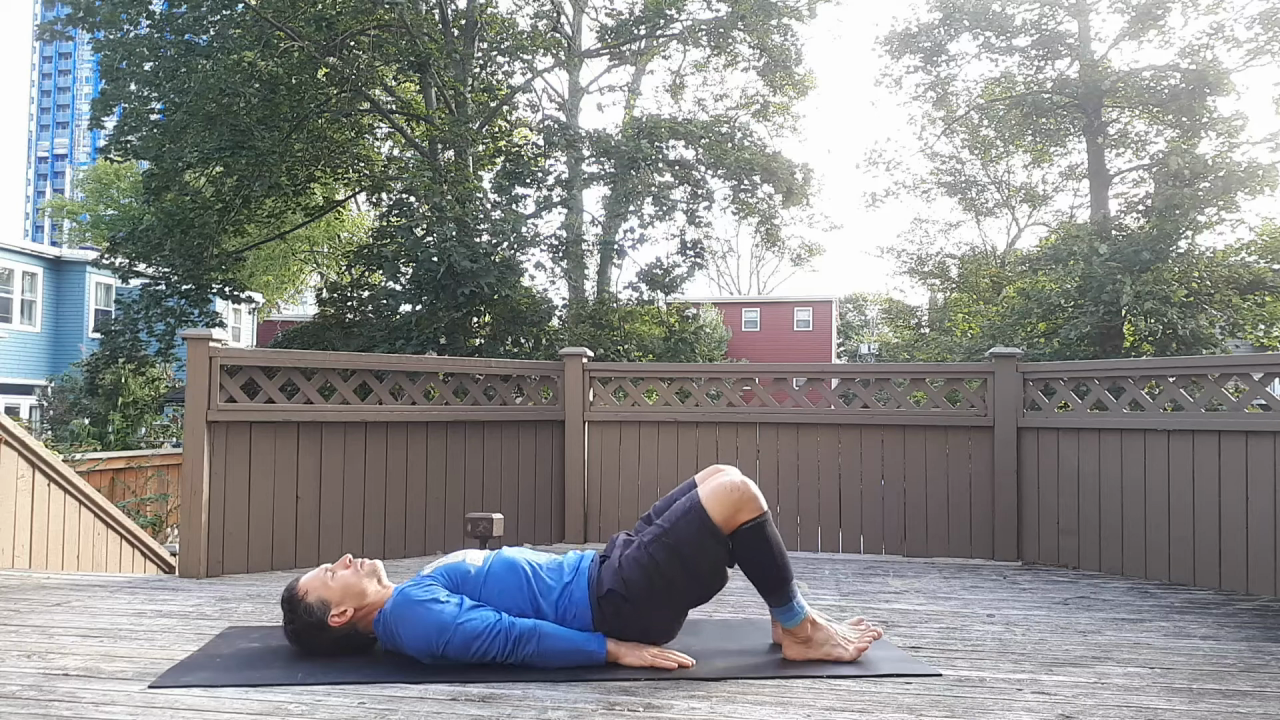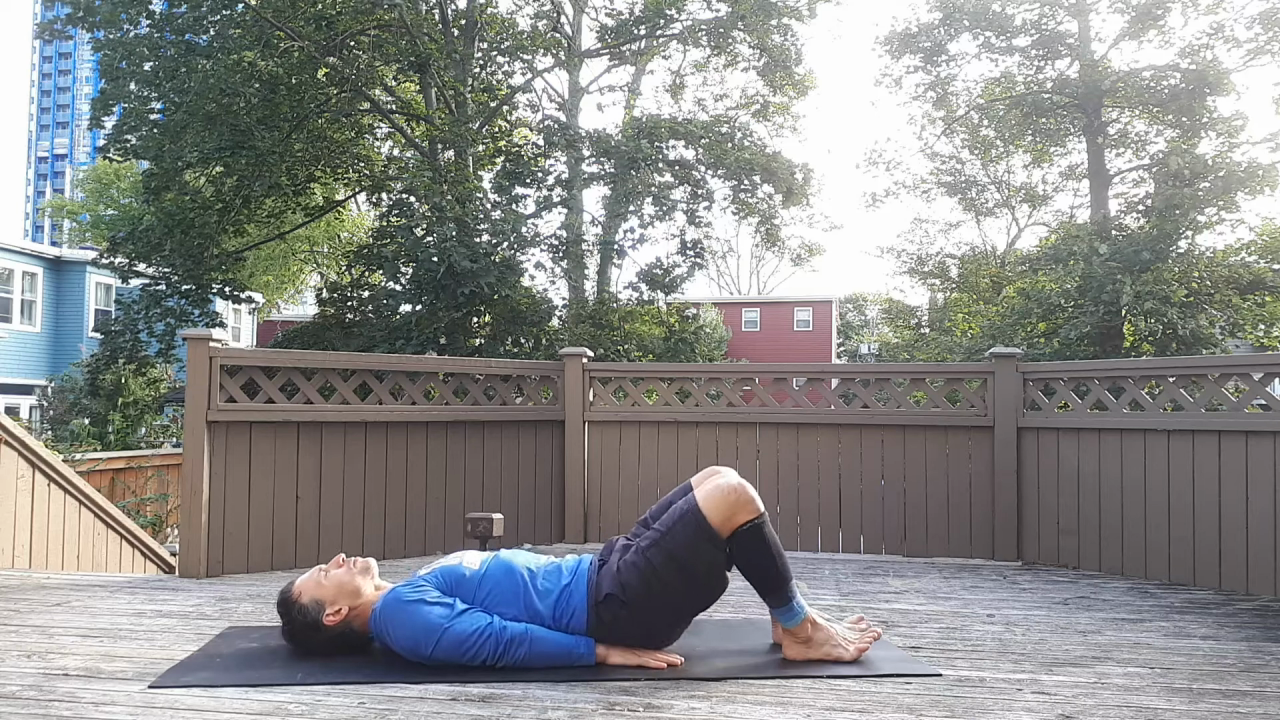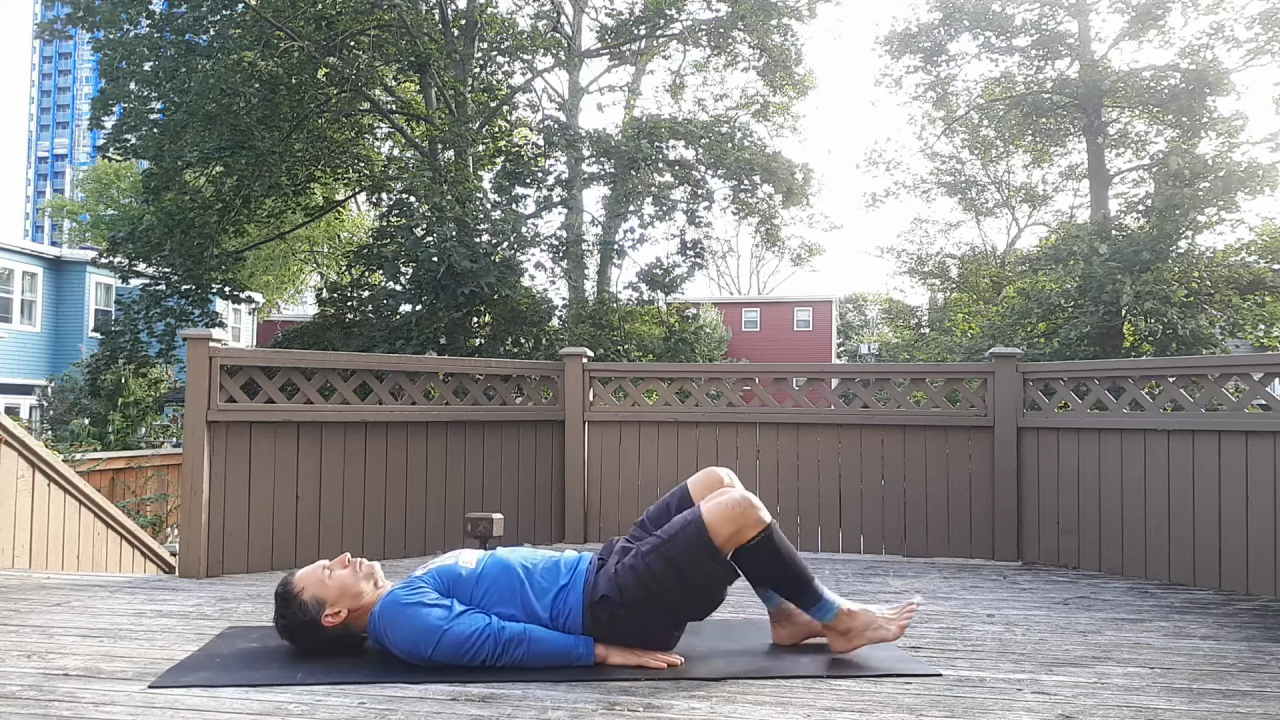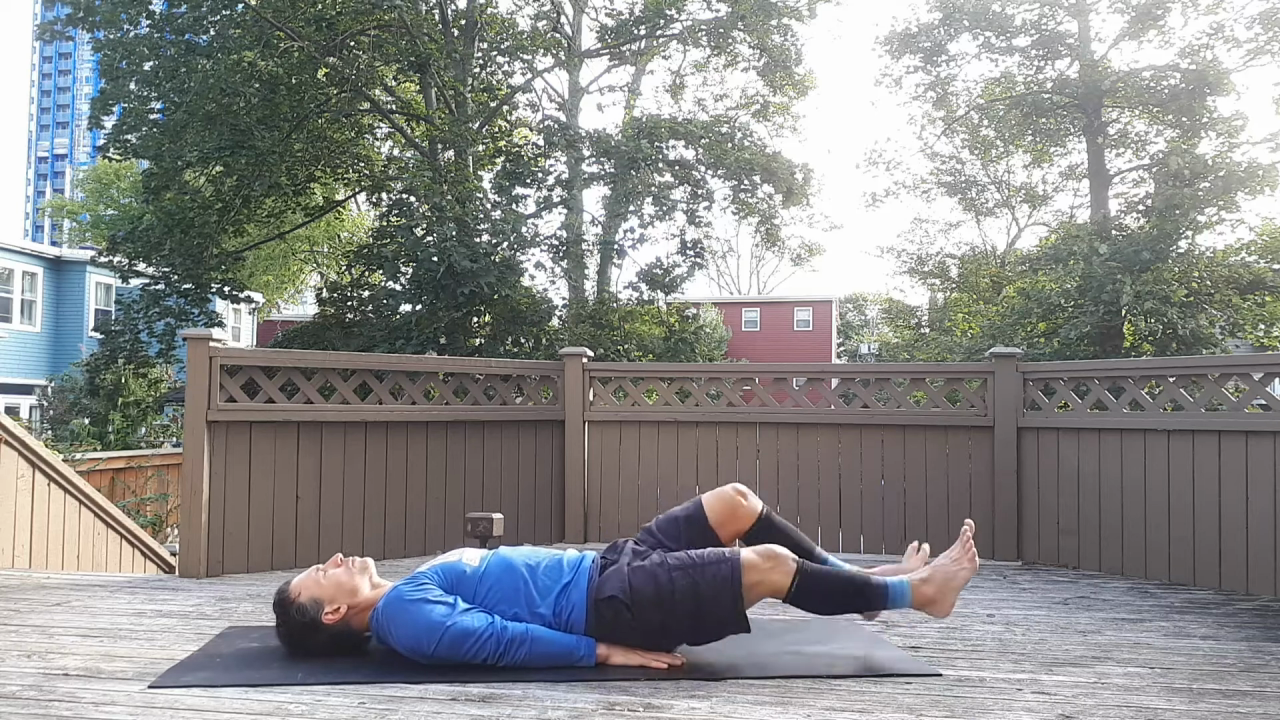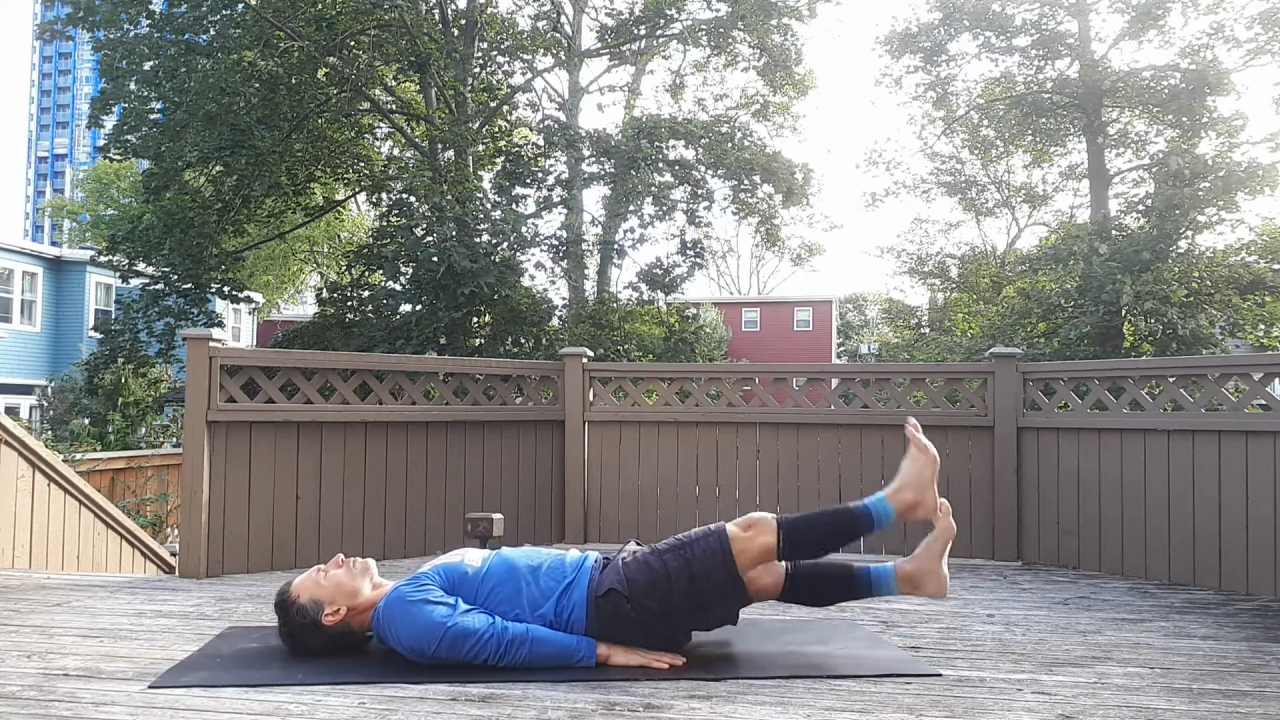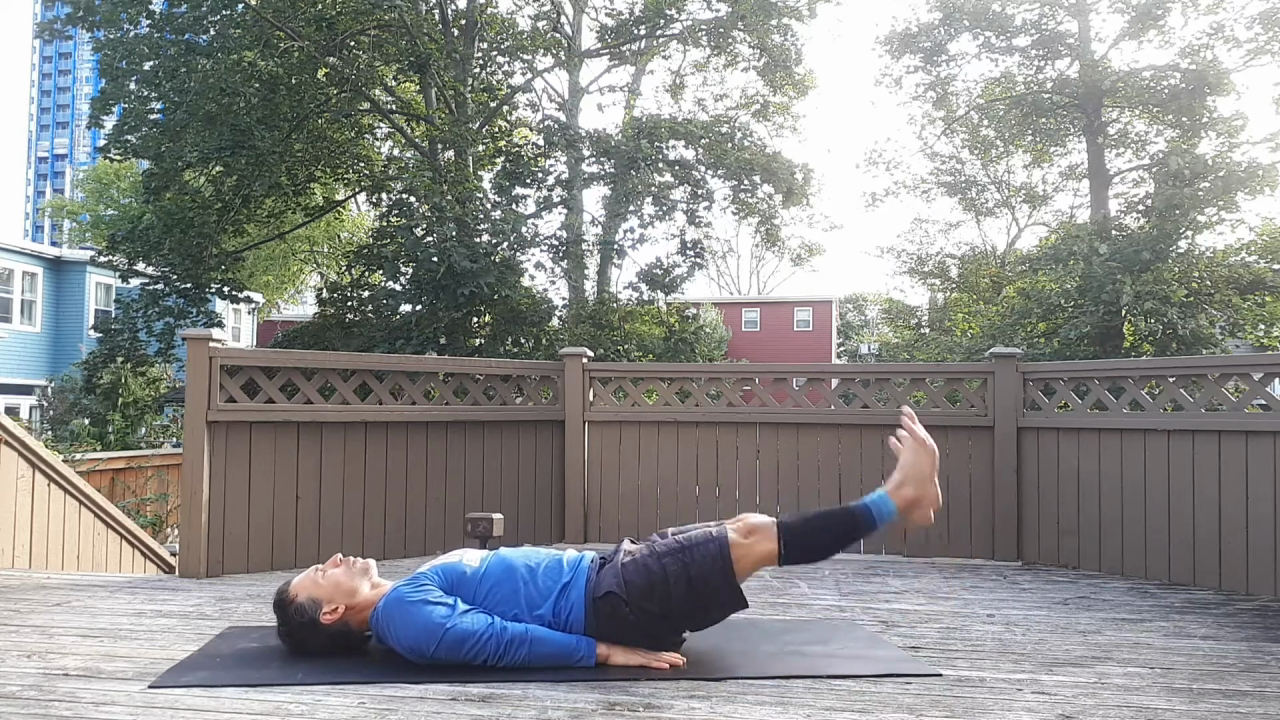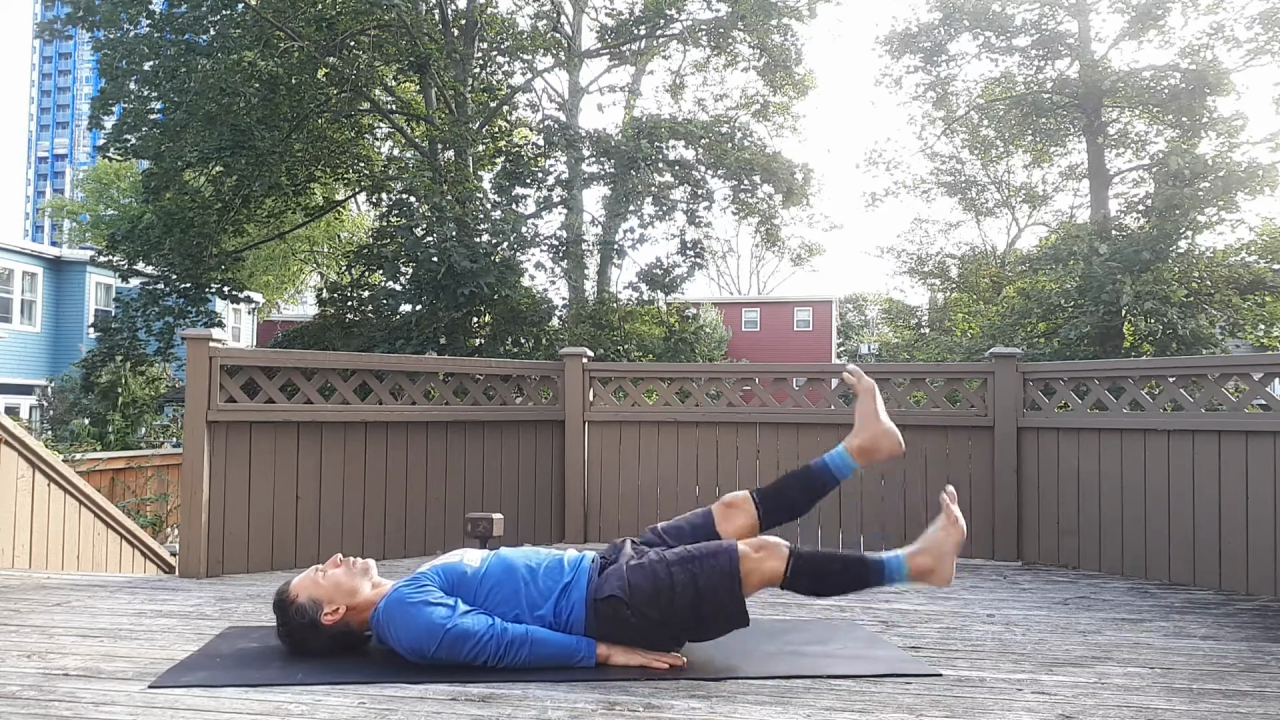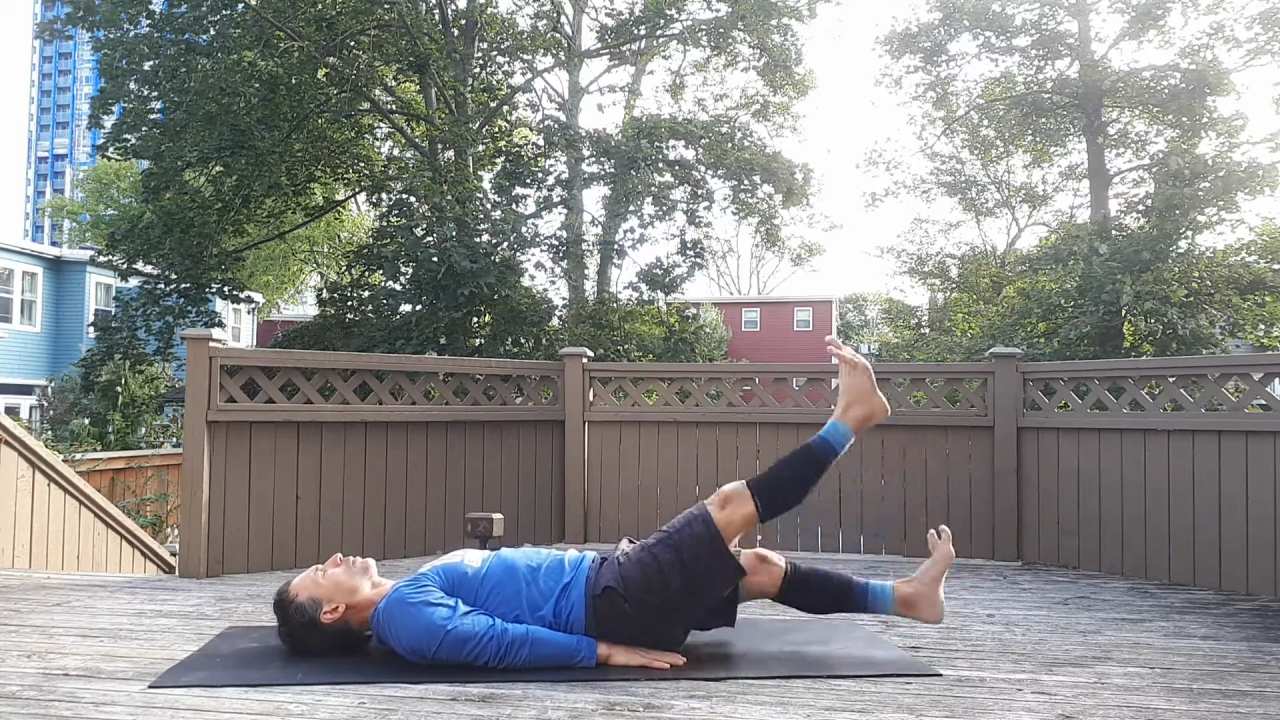
dt=0.3s
person 1, frame 1
left shoulder: (412, 596)
right shoulder: (410, 618)
right elbow: (512, 639)
right wrist: (616, 649)
left hip: (602, 574)
right hip: (615, 600)
left knee: (723, 477)
right knee: (738, 494)
left ankle: (790, 618)
right ankle: (802, 632)
person 1, frame 2
left shoulder: (407, 598)
right shoulder: (403, 618)
right elbow: (505, 642)
right wrist: (605, 650)
left hip: (600, 573)
right hip: (613, 606)
left knee: (718, 478)
right knee: (734, 496)
left ankle: (793, 617)
right ankle: (801, 631)
person 1, frame 3
left shoulder: (403, 594)
right shoulder: (401, 621)
right elbow: (499, 641)
right wrist: (604, 649)
left hip: (598, 571)
right hip: (607, 604)
left knee: (717, 481)
right knee: (738, 510)
left ankle: (788, 616)
right ankle: (835, 619)
person 1, frame 4
left shoulder: (408, 592)
right shoulder: (403, 616)
right elbow: (500, 637)
right wrist: (606, 650)
left hip: (608, 566)
right hip: (611, 604)
left knee: (735, 501)
right knee: (769, 563)
left ankle: (861, 580)
right ankle: (912, 593)
person 1, frame 5
left shoulder: (406, 592)
right shoulder: (403, 617)
right elbow: (503, 639)
right wrist: (608, 648)
left hip: (605, 573)
right hip: (611, 606)
left knee: (763, 571)
right knee: (757, 535)
left ankle: (907, 573)
right ankle: (896, 504)
person 1, frame 6
left shoulder: (407, 592)
right shoulder: (404, 618)
right elbow: (500, 640)
right wrist: (606, 650)
left hip: (602, 572)
right hip: (608, 606)
left knee: (748, 533)
right knee: (753, 537)
left ankle: (895, 501)
right ankle: (894, 499)
person 1, frame 7
left shoulder: (415, 587)
right shoulder: (407, 617)
right elbow: (505, 641)
right wrist: (609, 650)
left hip: (605, 568)
right hip: (611, 599)
left knee: (743, 509)
right knee: (767, 557)
left ankle: (859, 450)
right ankle: (912, 566)
person 1, frame 8
left shoulder: (411, 592)
right shoulder: (405, 618)
right elbow: (504, 641)
right wrist: (608, 649)
left hip: (604, 574)
right hip: (613, 603)
left knee: (761, 567)
right knee: (733, 503)
left ankle: (903, 596)
right ankle: (847, 420)
